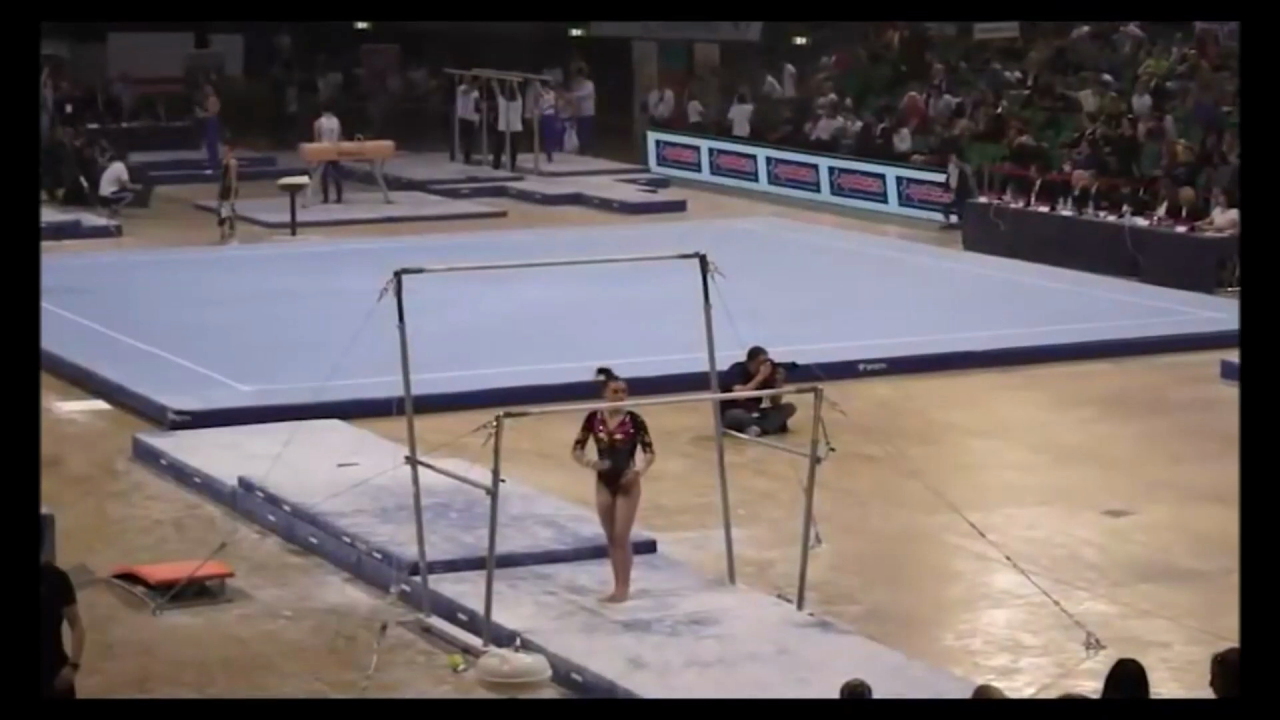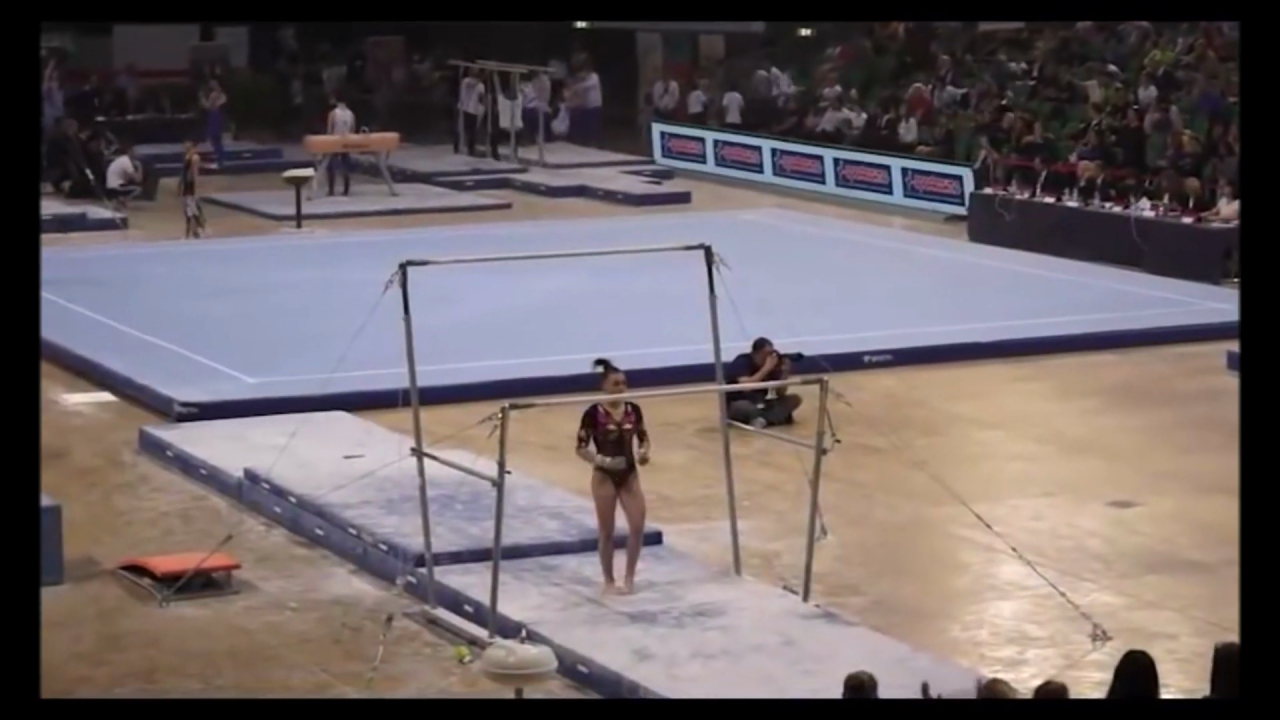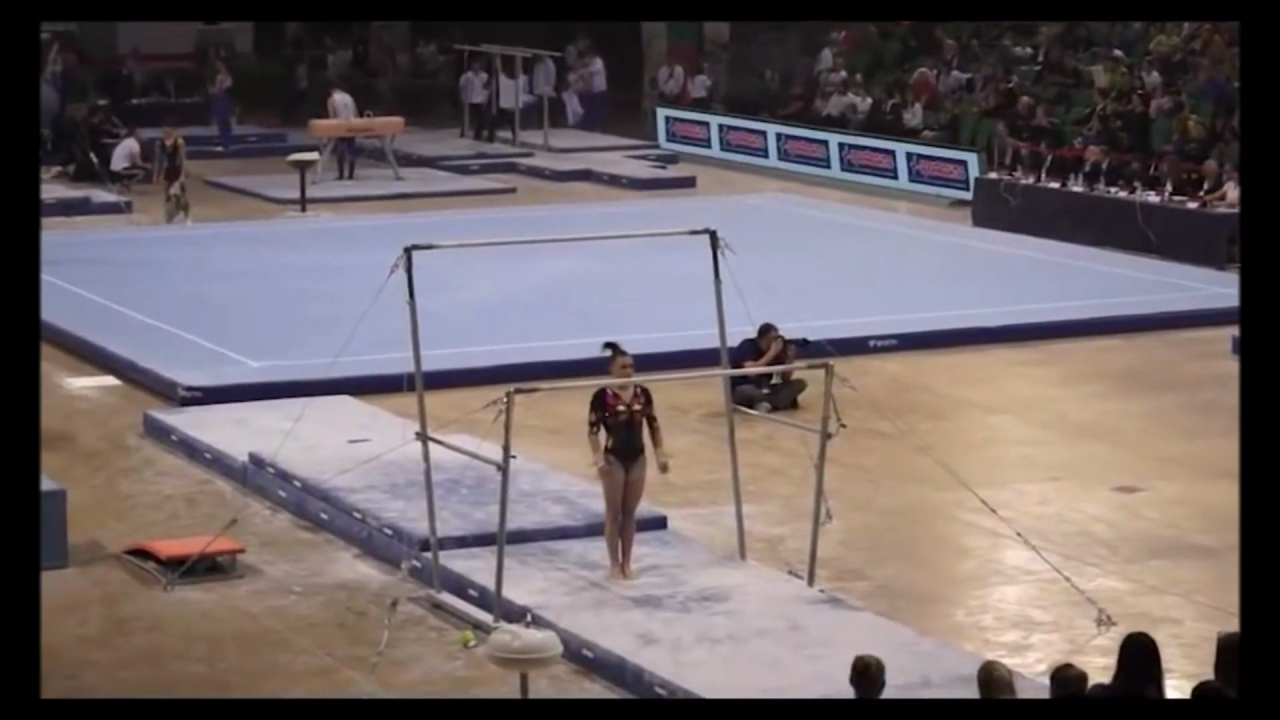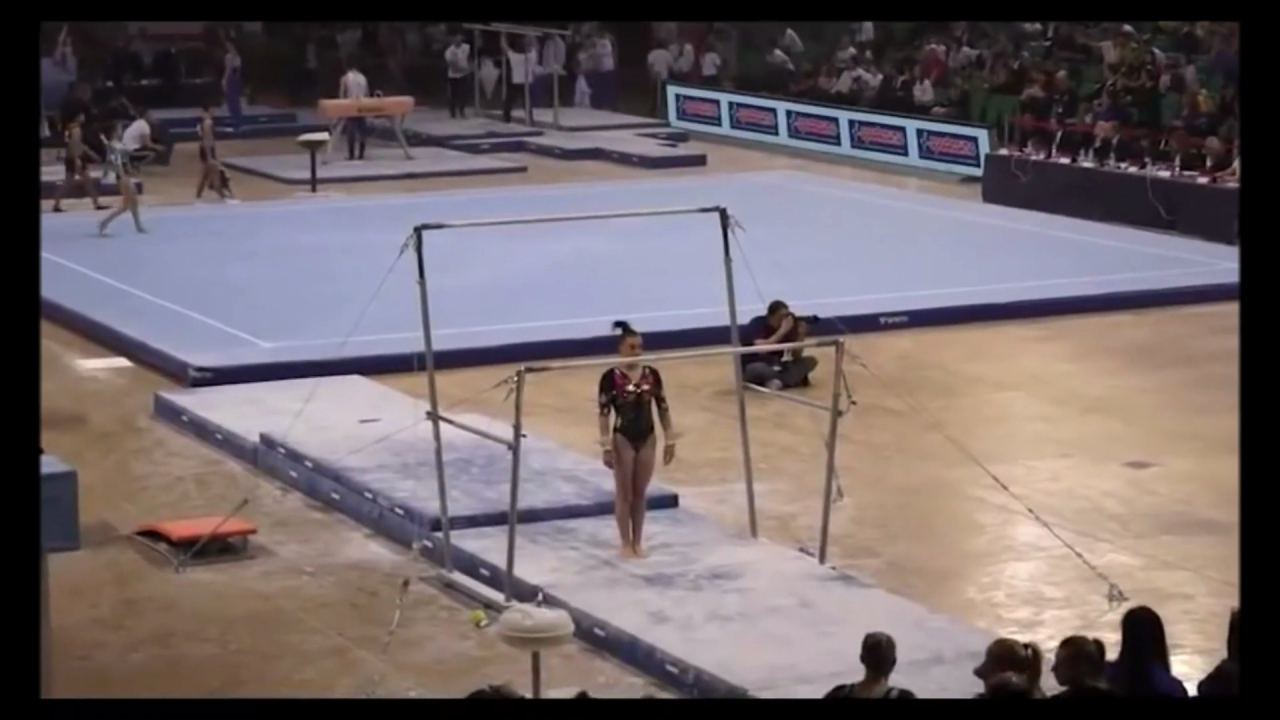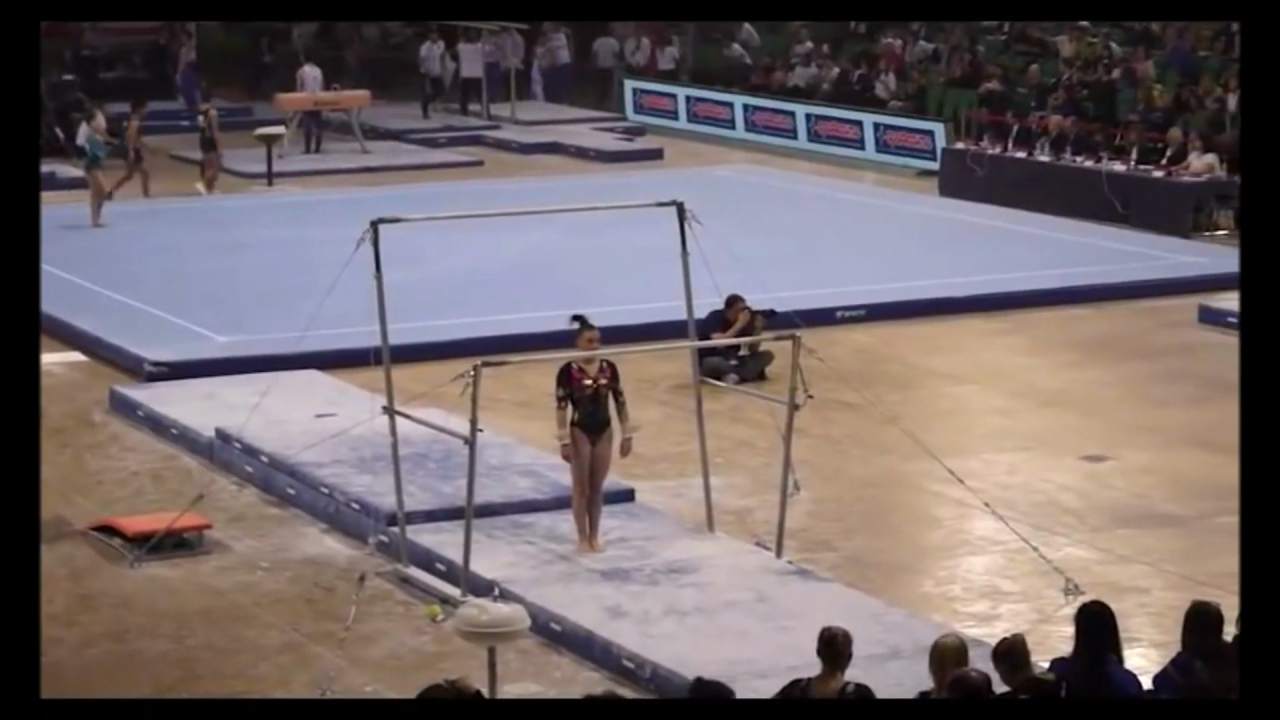
dt=1s
person 1, frame 1
left shoulder: (635, 420)
right shoulder: (593, 419)
left elbow: (650, 452)
right elbow: (576, 452)
left wrist: (640, 469)
right wrist: (591, 463)
left hip: (628, 483)
right hip: (604, 484)
left knee: (622, 537)
right knee: (612, 539)
left ankle: (623, 588)
right ankle: (617, 588)
person 1, frame 2
left shoulder: (633, 410)
right shoulder: (593, 413)
left elbow: (644, 439)
right elbow: (581, 449)
left wrist: (644, 453)
right wrist: (604, 461)
left hip: (630, 475)
right hip: (604, 477)
left knee: (638, 526)
right knee: (607, 532)
left ankle: (630, 574)
right ankle: (609, 581)
person 1, frame 3
left shoulder: (643, 393)
right shoulder: (602, 396)
left elbow: (653, 426)
right elbow: (593, 431)
left wrist: (660, 455)
right wrist: (599, 460)
left hip: (637, 458)
right hip: (614, 459)
left knee: (630, 513)
right knee: (614, 514)
left ankle: (626, 562)
right ankle: (614, 564)
person 1, frame 4
left shoulder: (652, 374)
right shoulder: (611, 377)
left elbow: (663, 408)
right elbow: (604, 413)
left wrist: (670, 439)
right wrist: (606, 446)
left hip: (647, 438)
right hip: (623, 439)
left knee: (640, 494)
right knee: (624, 494)
left ankle: (638, 542)
right ankle: (625, 543)
person 1, frame 5
left shoulder: (609, 368)
right shoulder: (568, 371)
left elbow: (620, 402)
right elbow: (561, 407)
left wrist: (627, 434)
right wrist: (564, 440)
left hip: (604, 432)
right hip: (580, 433)
left knee: (597, 488)
right knee: (581, 488)
left ankle: (594, 536)
right ankle: (582, 538)
